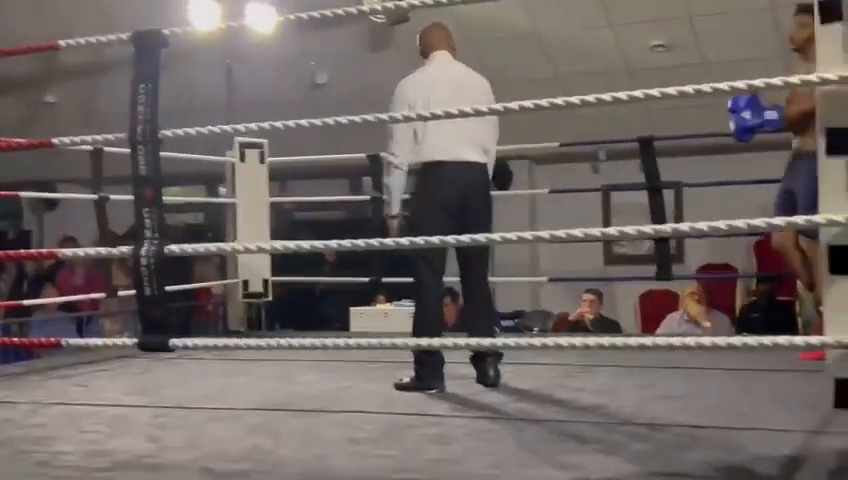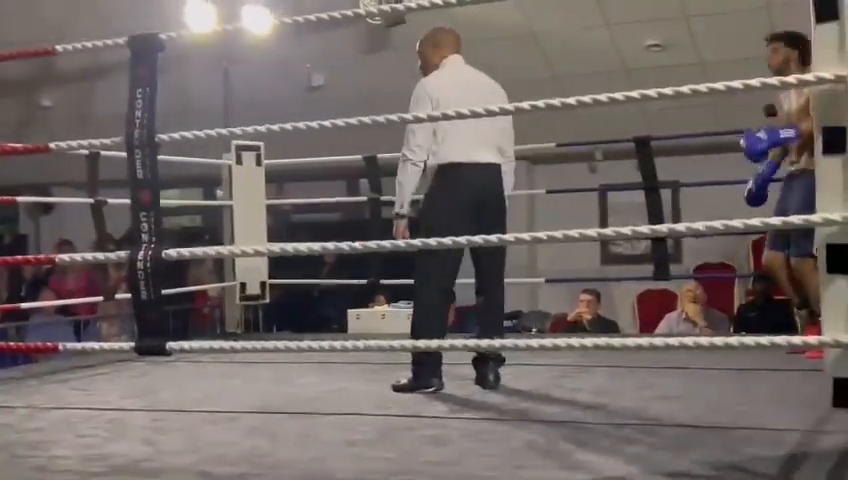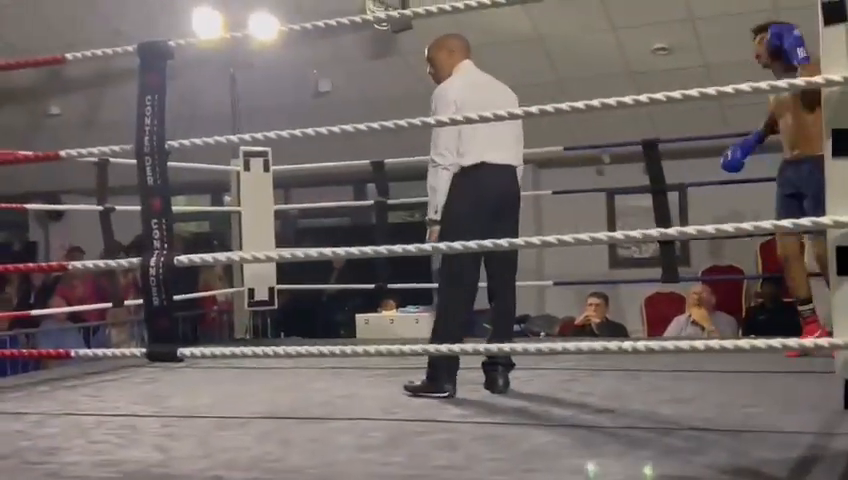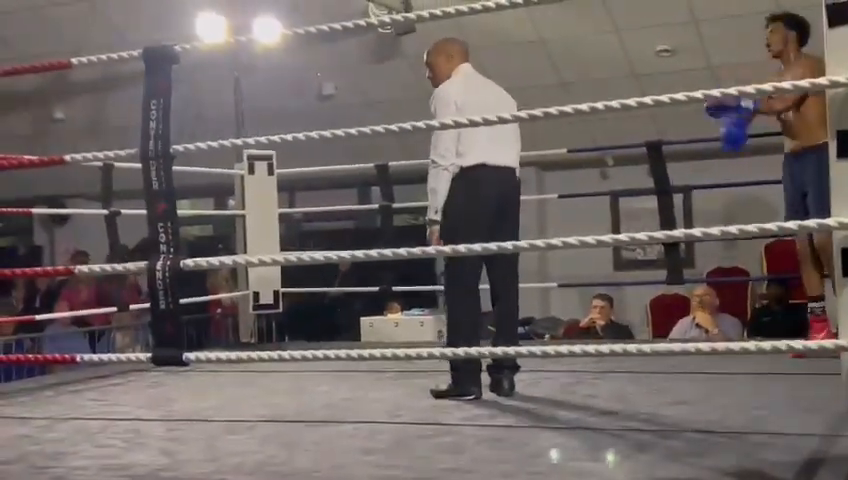
dt=0.3s
person 1, frame 1
left shoulder: (411, 85)
right shoulder: (479, 83)
left elbow: (399, 154)
right elbow: (490, 145)
left wrist: (393, 208)
left hip: (434, 181)
right hip: (476, 180)
left knee: (429, 276)
right knee: (476, 273)
left ankle: (429, 371)
right ankle: (487, 362)
person 1, frame 2
left shoulder: (430, 86)
right shoulder: (493, 87)
left elbow: (415, 153)
right elbow: (507, 153)
left wrist: (401, 210)
right wrist: (502, 198)
left hip: (452, 183)
right hip: (492, 182)
left knee: (434, 277)
right knee: (490, 277)
left ankle: (427, 371)
right ankle: (488, 366)
person 1, frame 3
left shoulder: (448, 91)
right shoulder: (504, 91)
left elbow: (443, 158)
right elbow: (517, 153)
left wrist: (434, 215)
left hip: (471, 185)
right hip: (508, 183)
left knee: (456, 280)
right knee: (503, 279)
left ankle: (441, 375)
right ankle: (498, 369)
person 1, frame 4
left shoulder: (447, 92)
right shoulder: (501, 94)
left elbow: (442, 159)
right elbow: (511, 152)
left wrist: (434, 215)
left hip: (470, 186)
right hip: (507, 184)
left knee: (462, 283)
right knee: (505, 280)
left ankle: (465, 379)
right ankle: (504, 372)
person 2, frame 1
right shoulder: (800, 70)
left elbow: (806, 108)
right elbow: (791, 115)
left hip: (817, 161)
right hip: (798, 161)
left knee: (809, 242)
right knee: (781, 240)
person 2, frame 2
right shoulder: (785, 95)
left elbow: (818, 127)
left hip: (814, 180)
right hip: (794, 181)
left knee: (801, 262)
right knee: (772, 261)
right ankle: (814, 326)
person 2, frame 3
left shoulder: (809, 68)
left elbow: (809, 91)
left wrist: (795, 51)
right wrist: (745, 147)
left hip: (818, 167)
right hip: (791, 170)
left knee: (824, 251)
right knee: (786, 251)
right ankle: (812, 326)
person 2, frame 4
left shoulder: (809, 64)
right shoulder: (779, 78)
left elbow: (781, 104)
right elbow: (776, 113)
left hip: (819, 157)
right hip: (793, 162)
left knee: (823, 240)
right knee: (803, 247)
right ankle: (819, 323)
